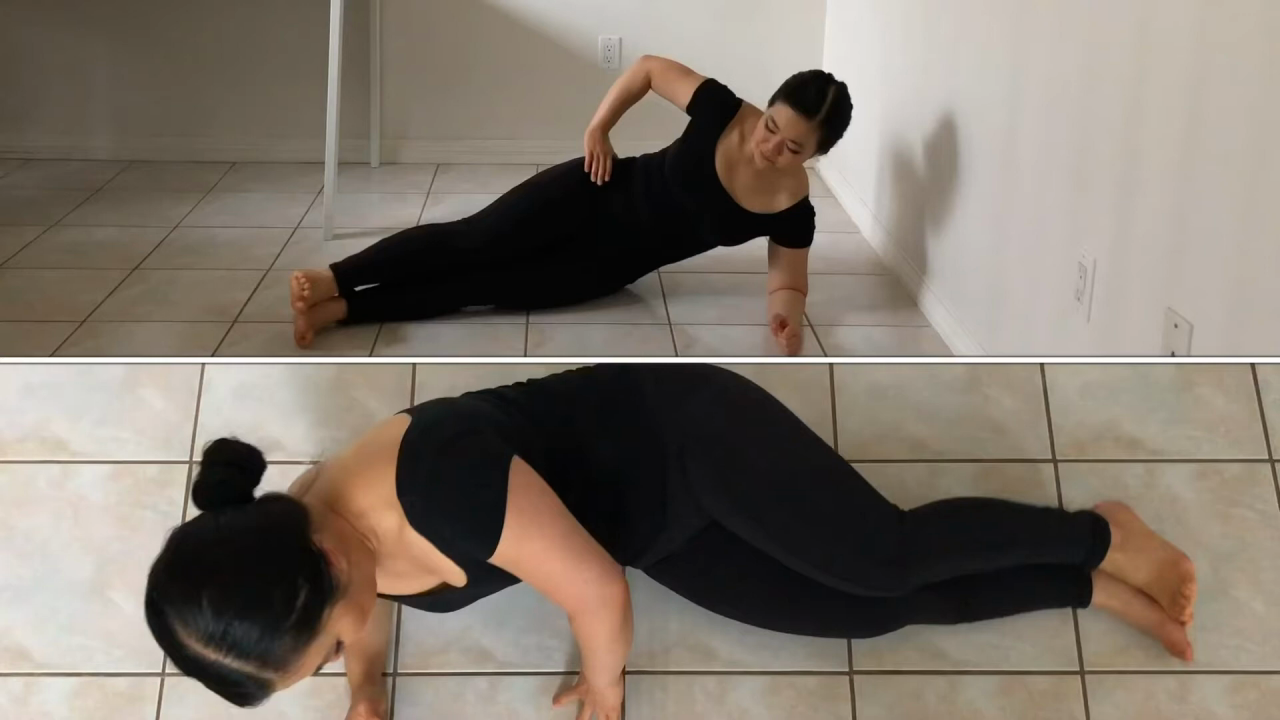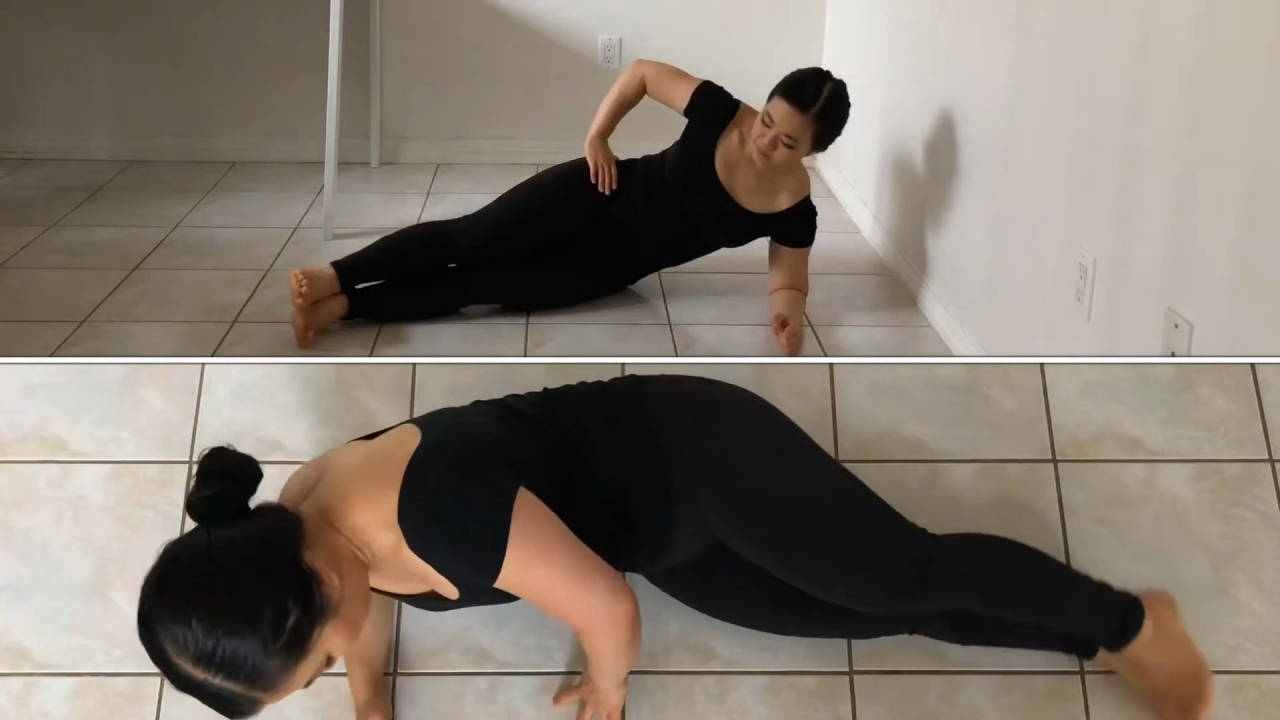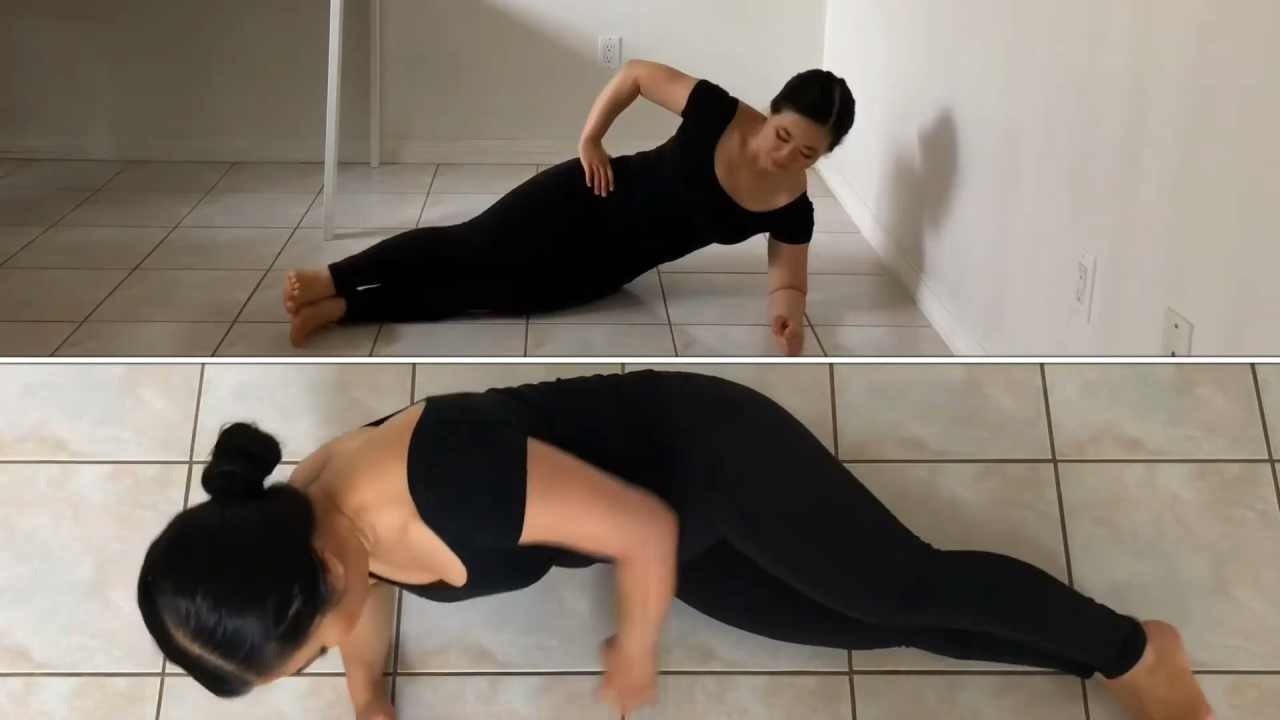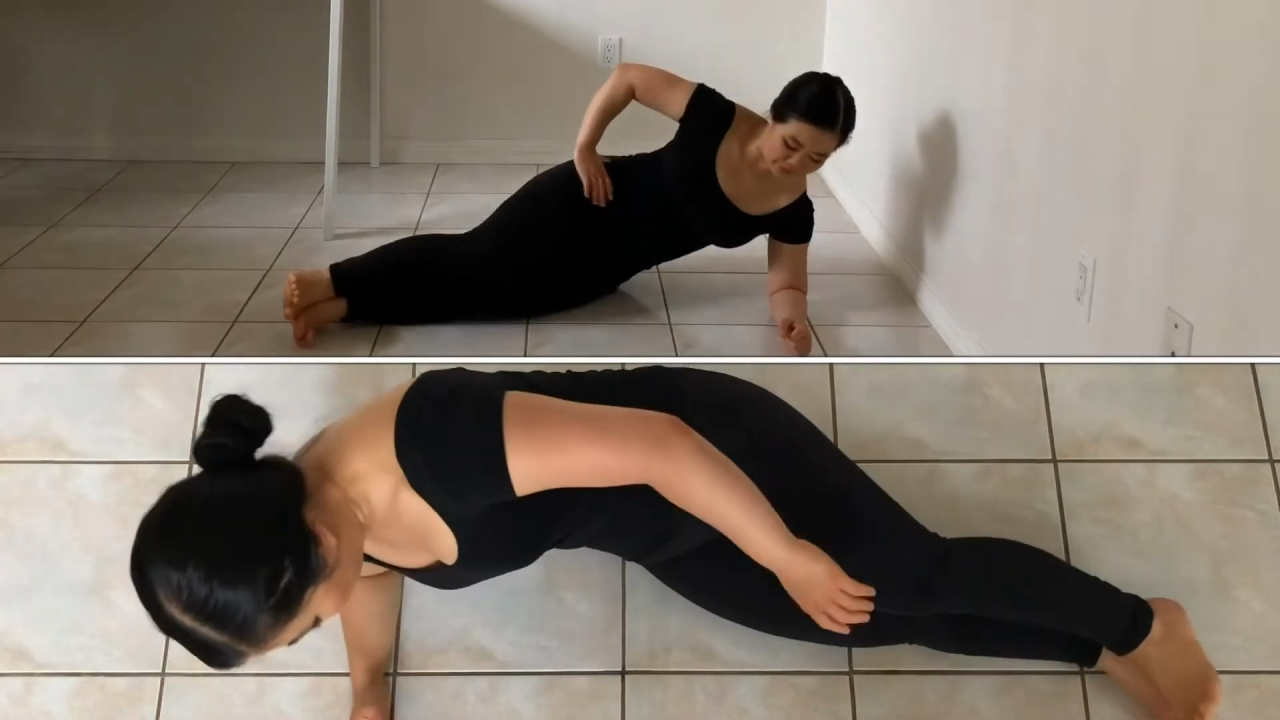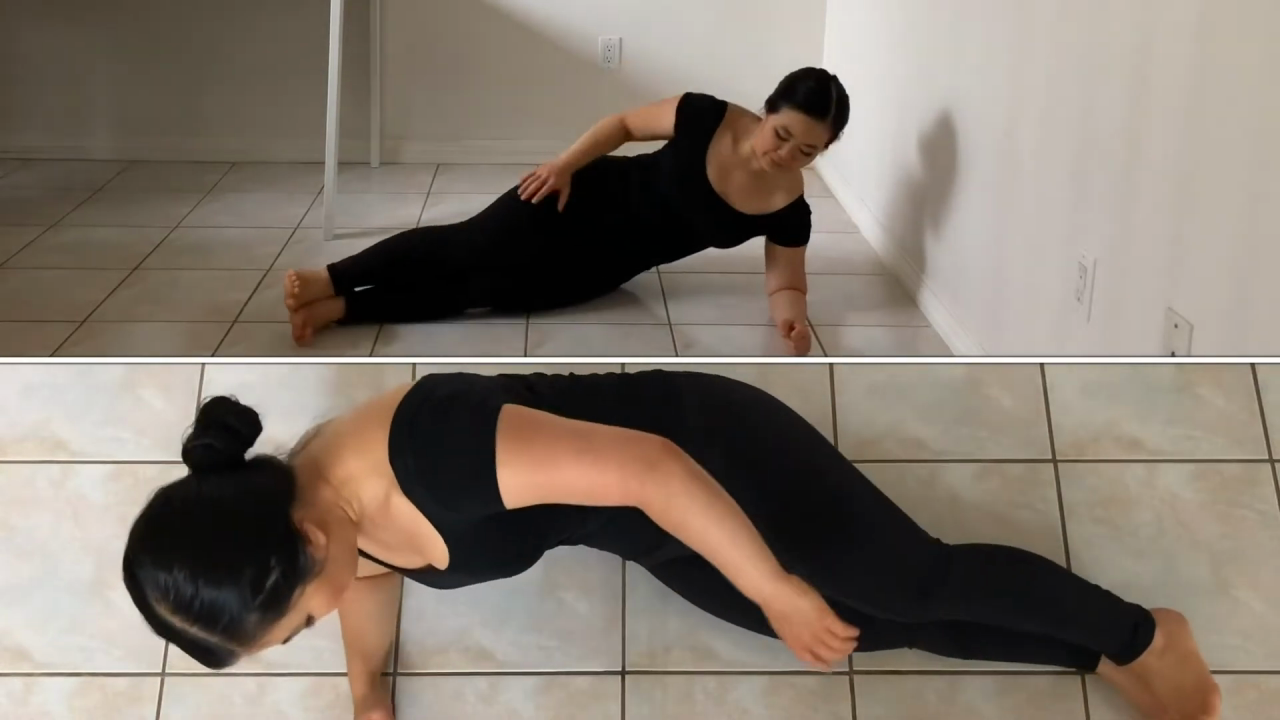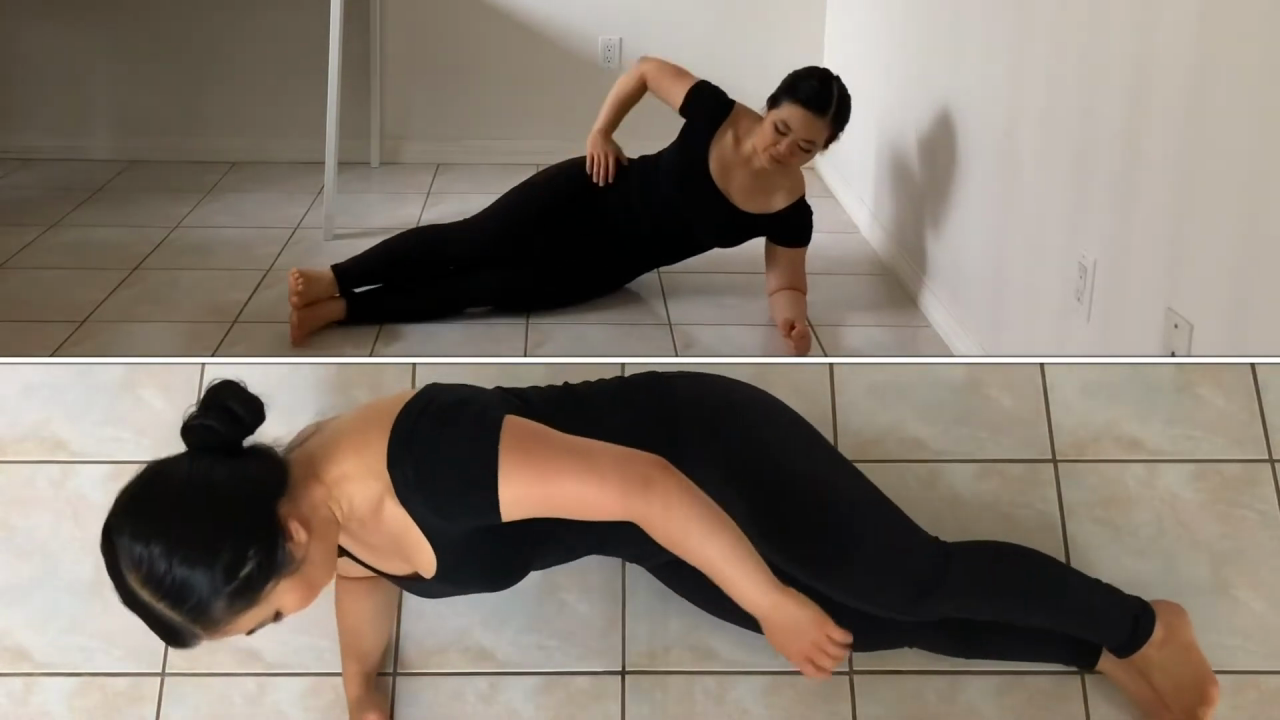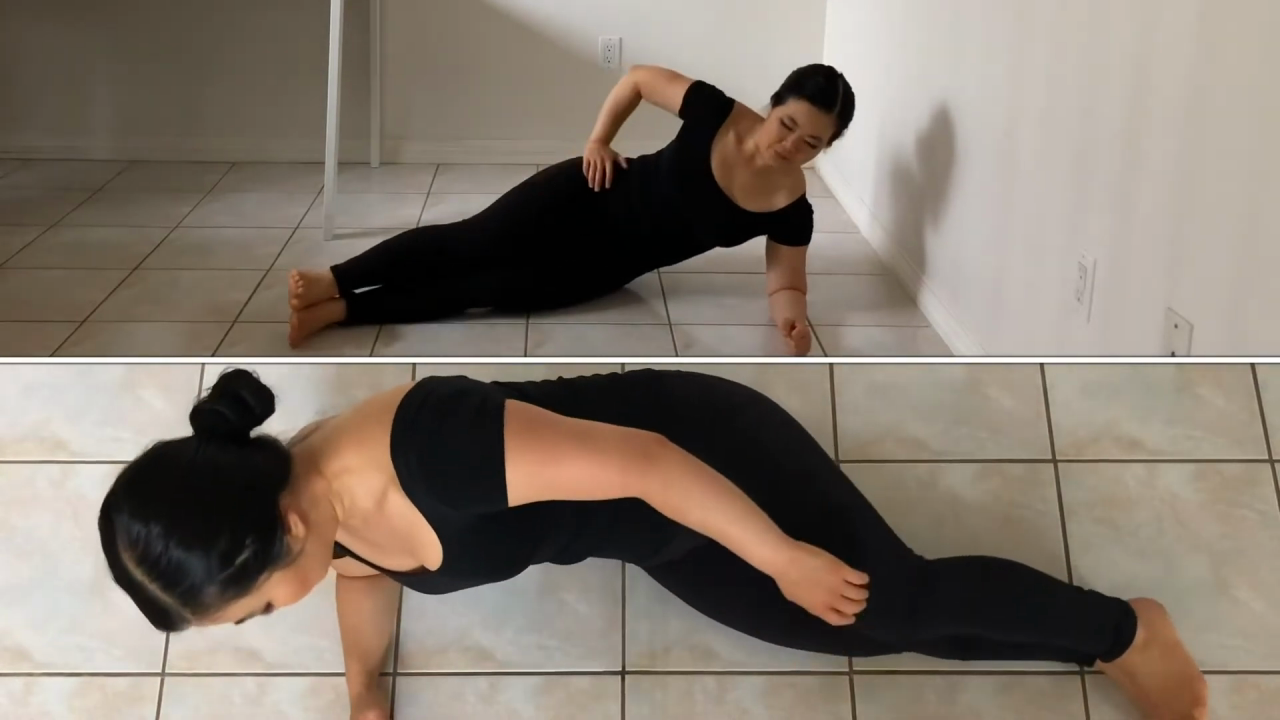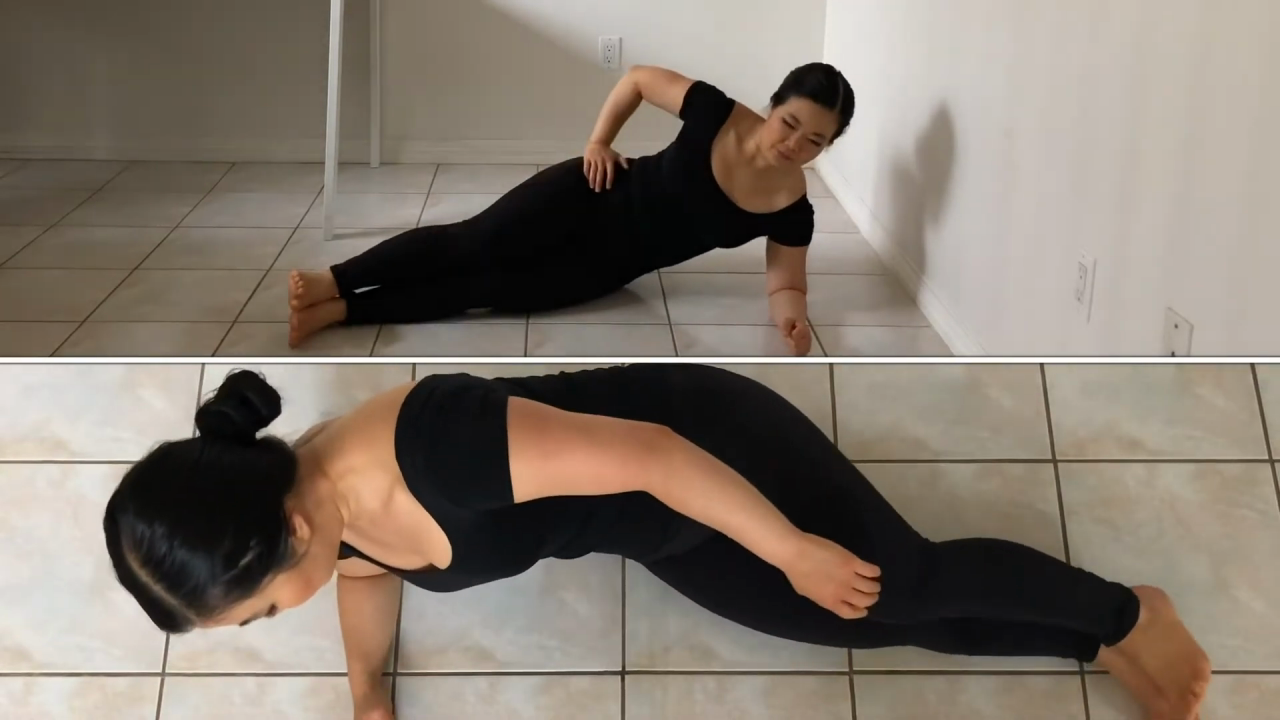
dt=0.4s
person 1, frame 1
left shoulder: (429, 475)
right shoulder: (297, 539)
left elbow: (599, 593)
right elbow: (368, 606)
left hip: (687, 430)
right hip: (658, 534)
left knee: (886, 556)
right knee: (871, 611)
left ankle: (1094, 538)
right ankle: (1090, 591)
person 1, frame 2
left shoulder: (432, 502)
right shoulder: (291, 530)
left elbow: (608, 608)
left hip: (694, 451)
right hip: (658, 539)
left knee: (903, 573)
right knee: (866, 612)
left ankle: (1129, 624)
right ankle: (1082, 631)
person 1, frame 3
left shoulder: (439, 474)
right shoulder: (299, 529)
left elbow: (643, 530)
right elbow: (373, 592)
left hip: (707, 450)
right hip: (668, 531)
left knee: (902, 587)
right knee: (866, 624)
person 1, frame 4
left shoulder: (429, 440)
right shoulder: (303, 510)
left elbow: (658, 443)
left wrist: (792, 559)
left hip: (705, 446)
right hip: (657, 539)
left knee: (913, 575)
right knee: (873, 622)
left ankle: (1138, 623)
person 1, frame 5
left shoulder: (422, 447)
right shoulder: (312, 508)
left elbow: (649, 467)
left wrist: (777, 593)
left hip: (704, 445)
right hip: (658, 541)
left knee: (913, 582)
right knee: (868, 625)
person 1, frame 6
left shoulder: (418, 460)
right shoulder: (305, 508)
left elbow: (643, 484)
left wrist: (774, 603)
left hip: (700, 447)
right hip: (662, 546)
left knee: (909, 580)
right knee: (869, 626)
left ankle: (1139, 626)
person 1, frame 7
left shoulder: (423, 447)
right shoulder: (318, 512)
left elbow: (644, 460)
left wrist: (783, 556)
left hip: (699, 448)
right hip: (658, 544)
left knee: (895, 601)
left ankle: (1123, 630)
person 1, frame 8
left shoulder: (428, 447)
right shoulder: (313, 507)
left elbow: (651, 451)
left wrist: (794, 550)
left hip: (703, 443)
right hip: (657, 537)
left knee: (907, 581)
right knee: (871, 623)
left ankle: (1126, 613)
person 2, frame 1
left shoulder: (792, 209)
right shoulder: (721, 109)
left elbow: (787, 282)
right elbow: (649, 67)
left wrist: (787, 317)
right wrist: (597, 130)
left hip: (613, 263)
right hip: (598, 194)
left knee: (484, 286)
right knee: (472, 242)
left ankle: (340, 309)
right ankle: (331, 279)
person 2, frame 2
left shoulder: (794, 209)
right shoulder: (718, 110)
left elbow: (788, 281)
right elbow: (642, 73)
left wrist: (788, 316)
right wrist: (596, 138)
left hip: (615, 264)
right hip: (597, 196)
left knee: (486, 285)
right knee: (473, 239)
left ankle: (344, 305)
right ankle: (333, 278)
person 2, frame 3
left shoulder: (791, 208)
right shoulder: (717, 112)
left elbow: (786, 281)
right elbow: (635, 74)
left wrist: (788, 317)
right wrist: (589, 141)
left hip: (611, 266)
right hip: (592, 198)
left knee: (488, 290)
right knee: (473, 245)
left ankle: (339, 308)
right ankle: (329, 279)
person 2, frame 4
left shoulder: (791, 210)
right shoulder: (716, 118)
left elbow: (787, 282)
right elbow: (627, 78)
left wrist: (793, 319)
right wrist: (585, 151)
left hip: (608, 266)
right hip: (585, 197)
left knee: (489, 296)
right knee: (476, 259)
left ankle: (342, 306)
right ankle: (328, 280)
person 2, frame 5
left shoulder: (789, 209)
right shoulder: (708, 117)
left elbow: (785, 281)
right elbow: (624, 124)
left wrist: (793, 319)
right wrist: (562, 166)
left hip: (609, 264)
right hip: (591, 196)
left knee: (488, 289)
right knee: (471, 246)
left ankle: (341, 307)
right ankle: (329, 280)
person 2, frame 6
left shoulder: (789, 210)
right shoulder: (716, 112)
left elbow: (786, 284)
right elbow: (644, 69)
left wrist: (793, 320)
right wrist: (600, 134)
left hip: (609, 264)
right hip: (591, 194)
left knee: (487, 288)
right knee: (470, 243)
left ankle: (341, 310)
right ankle: (333, 279)
person 2, frame 7
left shoulder: (790, 208)
right shoulder: (714, 111)
left elbow: (785, 281)
right elbow: (637, 79)
left wrist: (793, 321)
right wrist: (597, 141)
left hip: (613, 262)
right hip: (593, 195)
left knee: (489, 287)
right knee: (472, 242)
left ankle: (340, 310)
right ankle: (331, 280)
person 2, frame 8
left shoulder: (791, 210)
right shoulder: (716, 112)
left elbow: (785, 283)
right elbow: (638, 79)
left wrist: (793, 321)
right wrist: (597, 142)
left hip: (612, 264)
right hip: (594, 196)
left knee: (486, 289)
right knee: (473, 244)
left ankle: (340, 311)
right ankle: (331, 281)
